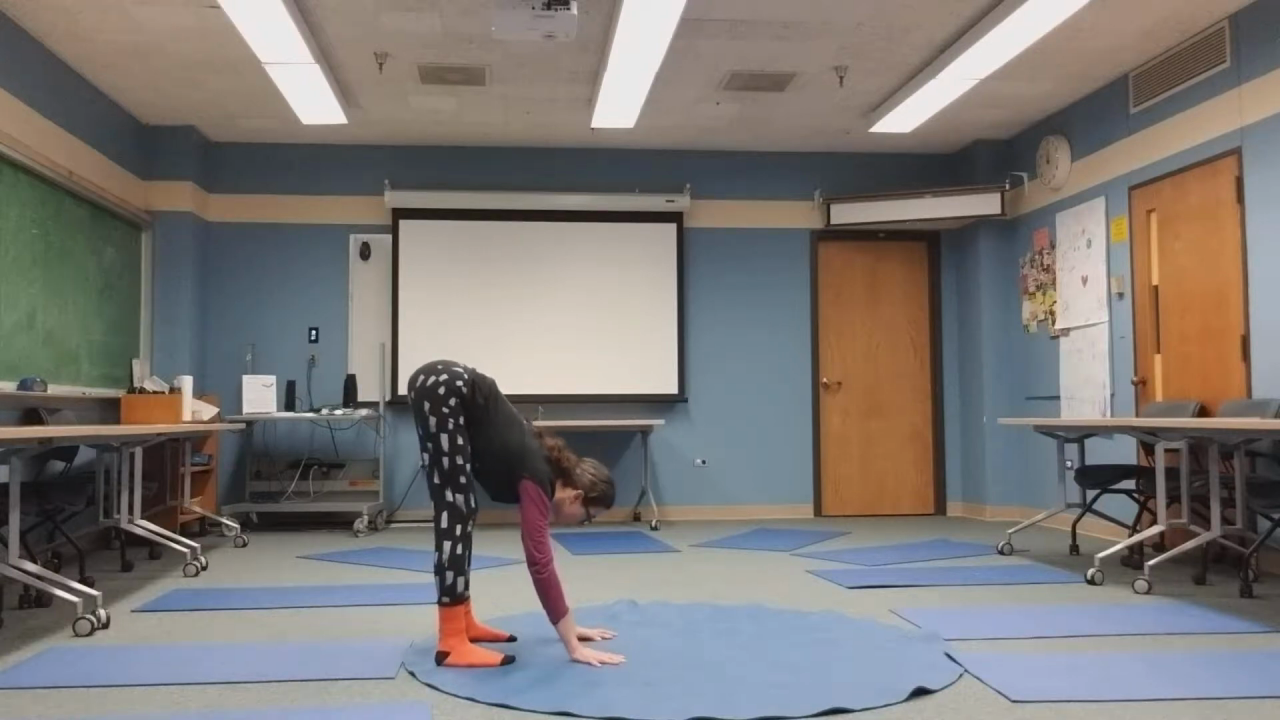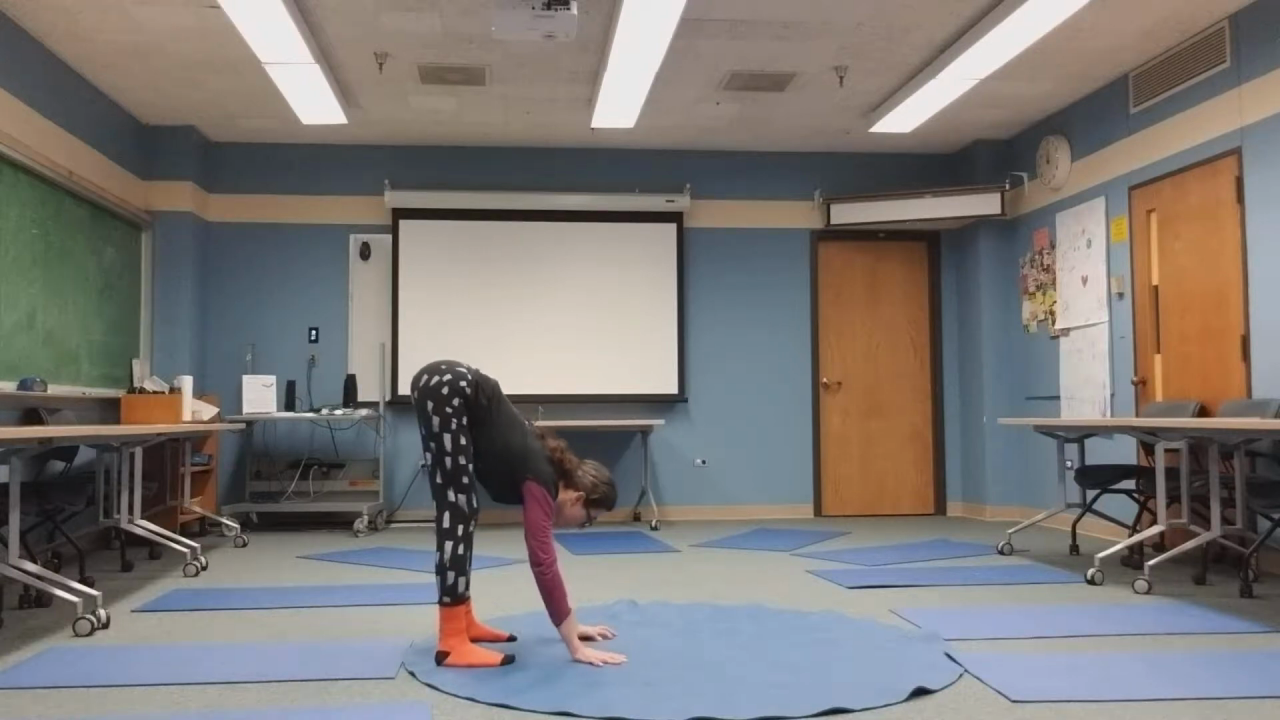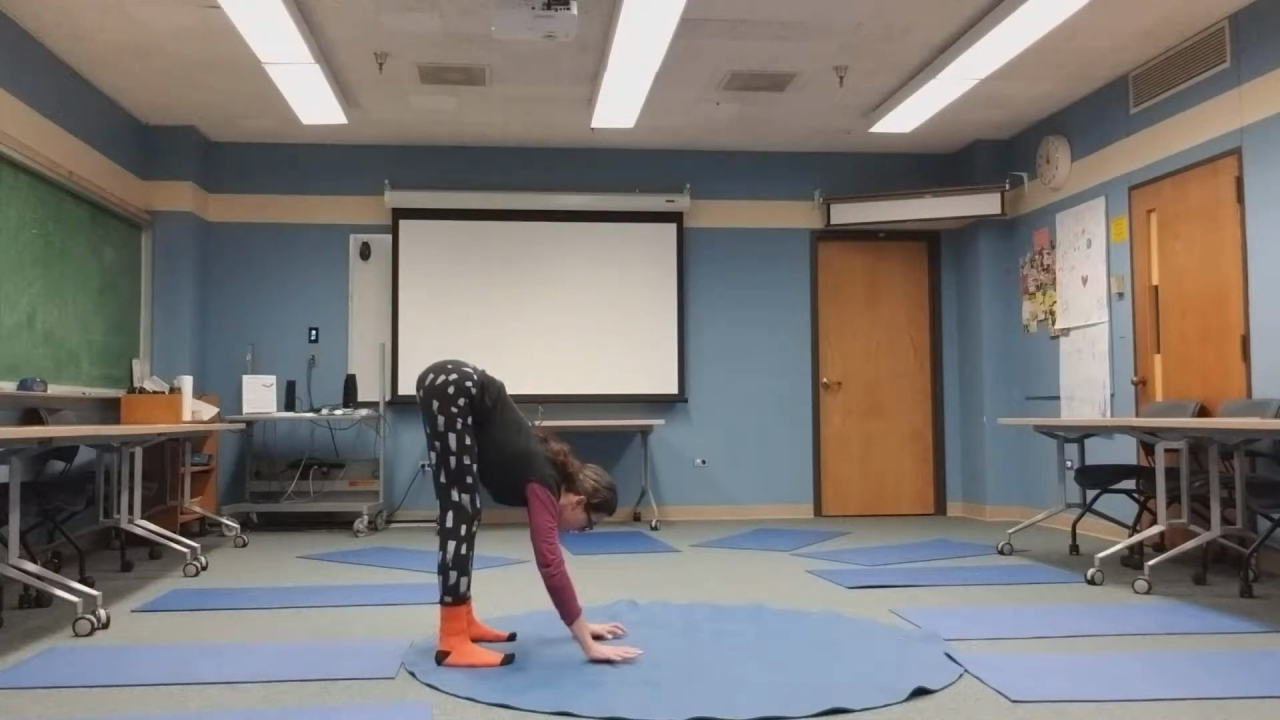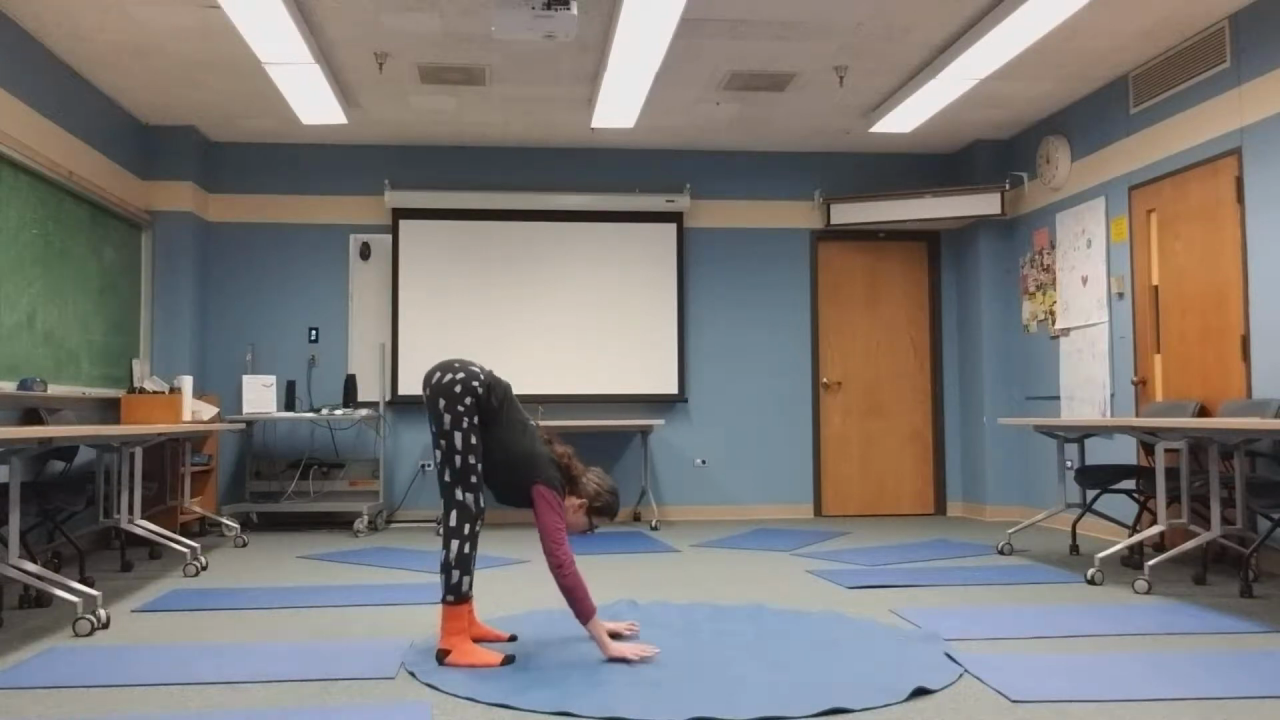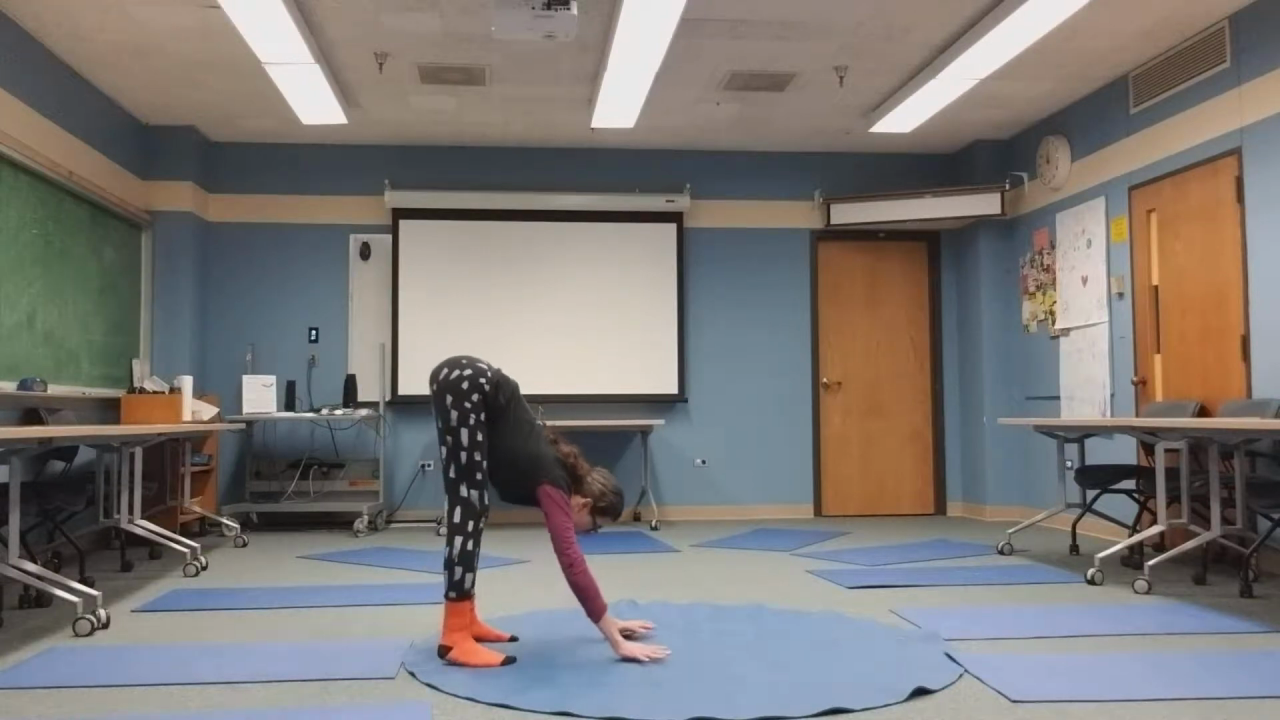
dt=0.1s
person 1, frame 1
left shoulder: (547, 471)
right shoulder: (537, 477)
left elbow: (540, 559)
right elbow: (540, 562)
left wrist: (569, 627)
right wrist: (573, 647)
left hip: (449, 390)
right hip: (441, 389)
left knee: (460, 512)
right knee: (455, 514)
left ankle: (463, 621)
right ankle: (452, 642)
person 1, frame 2
left shoulder: (551, 472)
right shoulder: (540, 480)
left elbow: (543, 559)
right elbow: (543, 562)
left wrist: (570, 626)
right wrist: (576, 646)
left hip: (451, 389)
right hip: (446, 389)
left knee: (460, 513)
right knee: (458, 514)
left ankle: (463, 620)
right ankle: (452, 642)
person 1, frame 3
left shoulder: (552, 473)
right shoulder: (543, 482)
left elbow: (550, 561)
right elbow: (551, 563)
left wrist: (581, 625)
right wrist: (588, 645)
left hip: (457, 388)
right hip: (451, 388)
left knee: (464, 512)
right knee: (460, 513)
left ankle: (463, 620)
right ankle: (453, 642)
person 1, frame 4
left shoulder: (553, 475)
right shoulder: (546, 483)
left elbow: (560, 560)
right elbow: (561, 563)
left wrist: (598, 625)
right wrist: (604, 642)
left hip: (463, 388)
right hip: (458, 388)
left knee: (465, 511)
right knee: (465, 513)
left ankle: (463, 620)
right ankle: (454, 640)
person 1, frame 5
left shoulder: (558, 475)
right shoulder: (553, 482)
left elbow: (570, 561)
right elbow: (572, 563)
left wrist: (610, 624)
right wrist: (617, 641)
left hip: (469, 384)
right hip: (465, 384)
left knee: (470, 508)
right knee: (469, 509)
left ankle: (465, 620)
right ankle: (455, 636)
